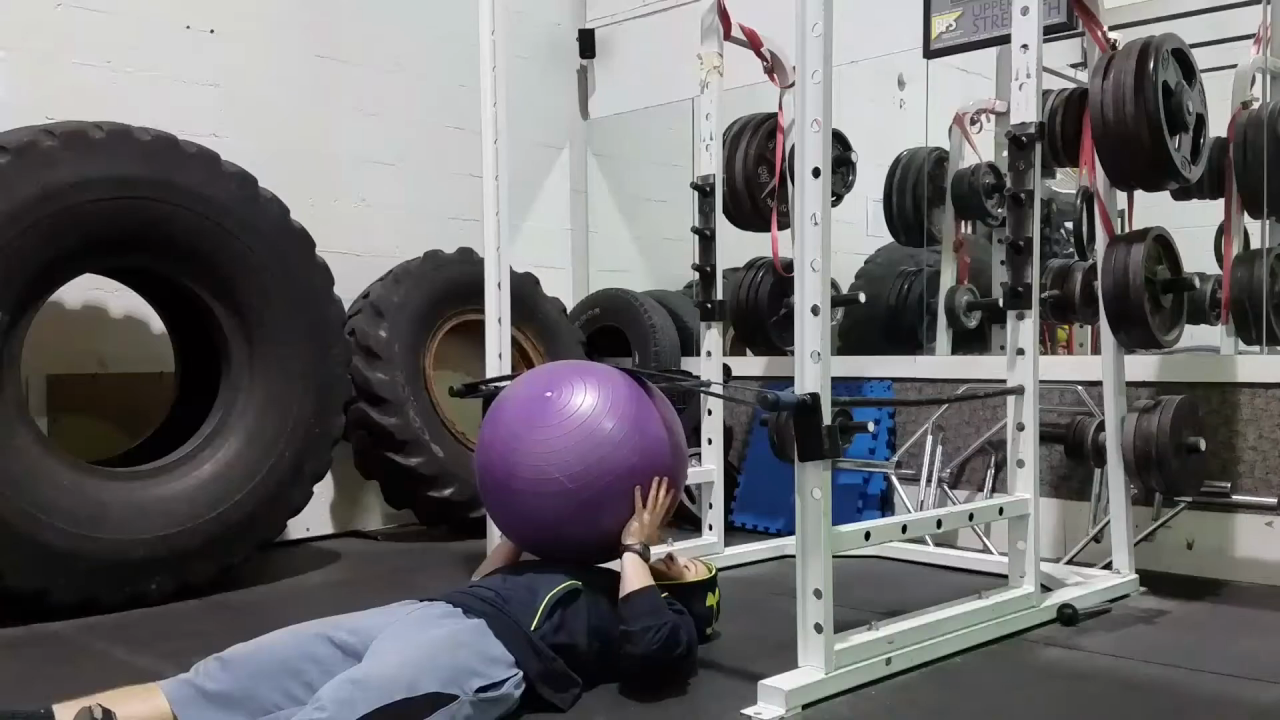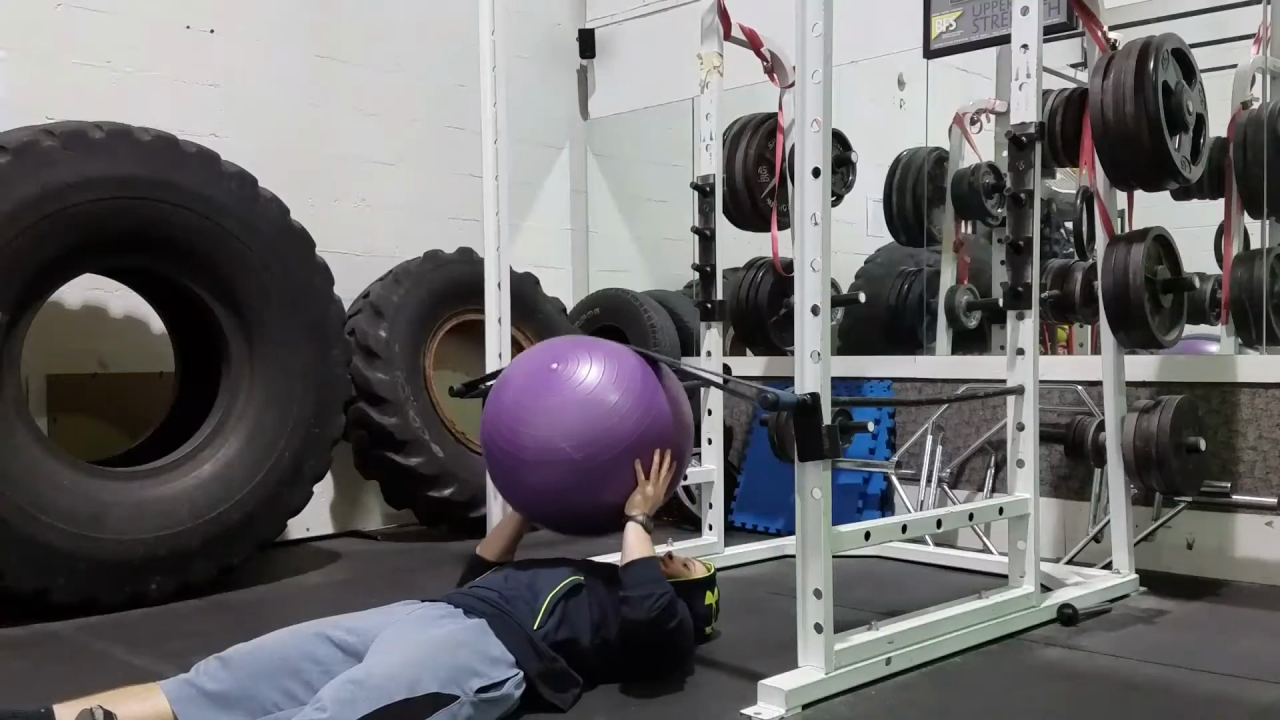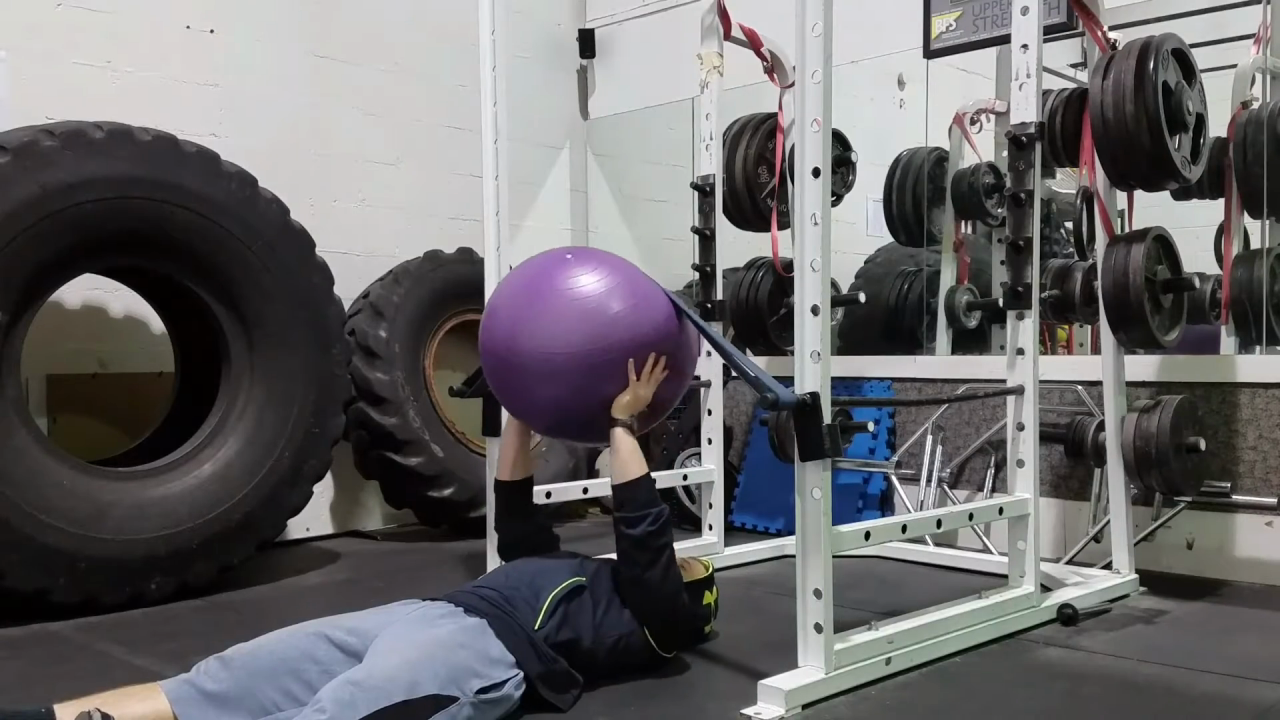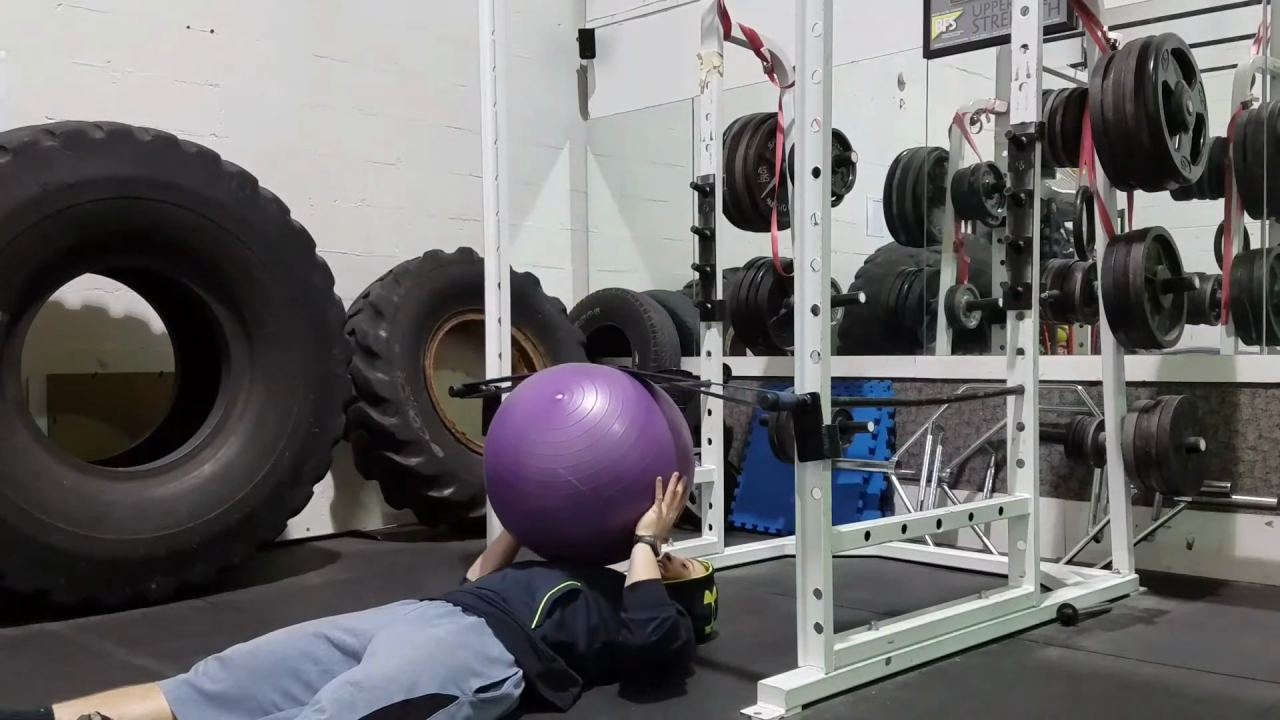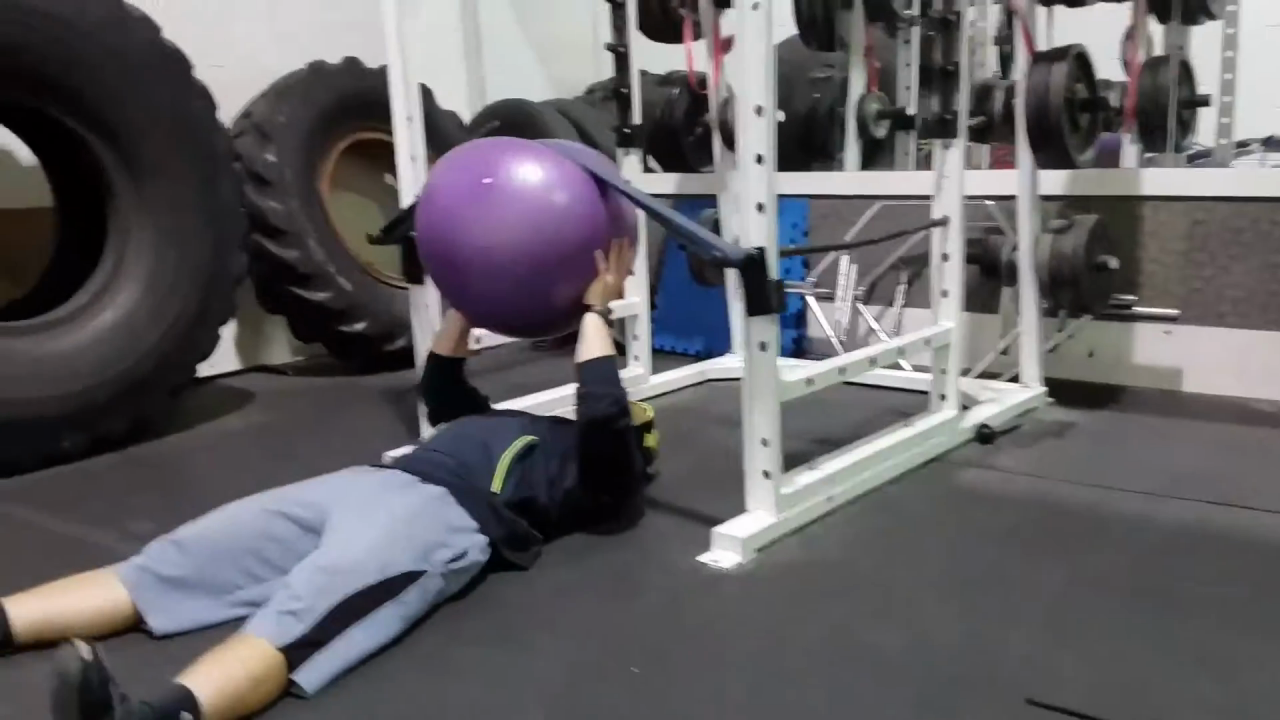
dt=1s
person 1, frame 1
left shoulder: (673, 631)
right shoulder: (589, 579)
left elbow: (644, 645)
right elbow: (485, 584)
left wrist: (635, 546)
left hip: (491, 653)
right hip: (423, 614)
person 1, frame 2
left shoulder: (669, 631)
right shoulder: (596, 580)
left elbow: (648, 609)
right elbow: (477, 575)
left wrist: (638, 516)
left hip: (492, 650)
right hip: (422, 614)
person 1, frame 3
left shoulder: (659, 617)
right shoulder: (573, 574)
left elbow: (643, 529)
right elbow: (514, 509)
left wrist: (623, 422)
right wrist: (522, 408)
left hip: (489, 650)
right hip: (419, 615)
person 1, frame 4
left shoulder: (670, 631)
right shoulder: (593, 579)
left elbow: (644, 642)
right elbow: (476, 583)
left wrist: (646, 539)
left hip: (487, 651)
right hip: (418, 613)
person 1, frame 5
left shoulder: (610, 477)
right shoulder: (530, 430)
left elbow: (604, 414)
right elbow: (442, 390)
left wrist: (595, 311)
left hip: (449, 518)
right hip: (377, 483)
left knee: (296, 616)
right knee: (169, 566)
